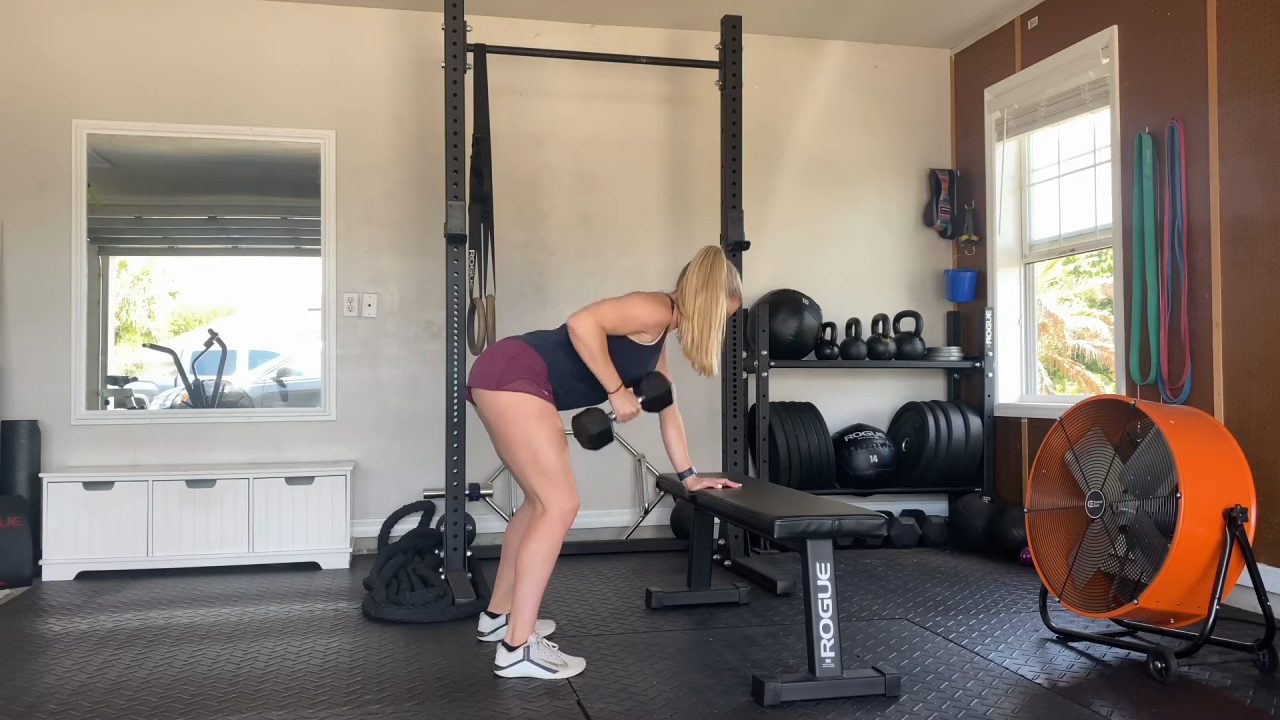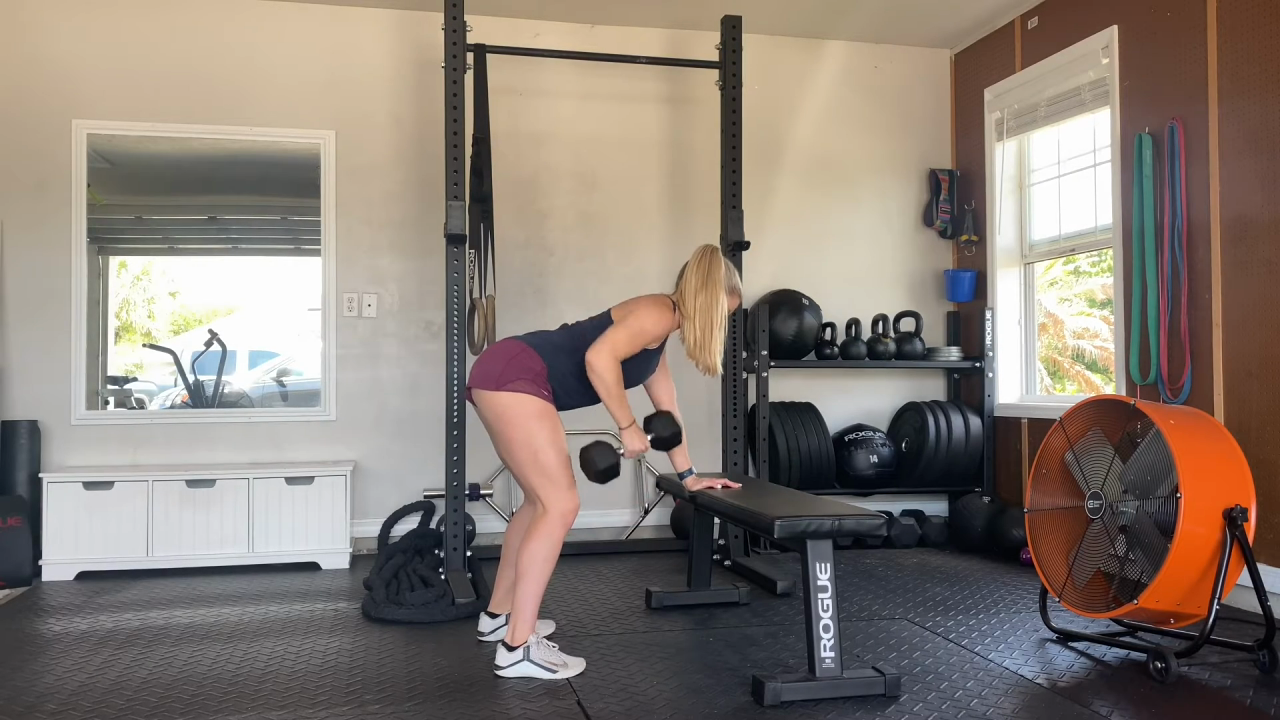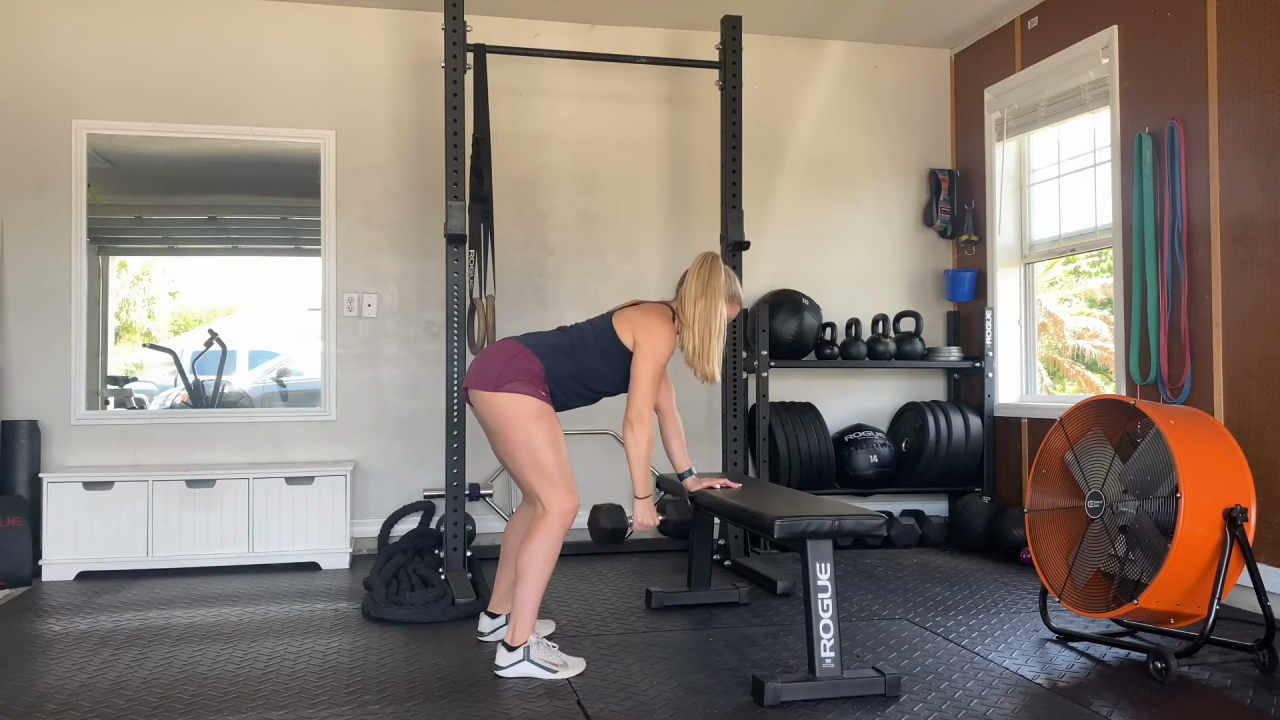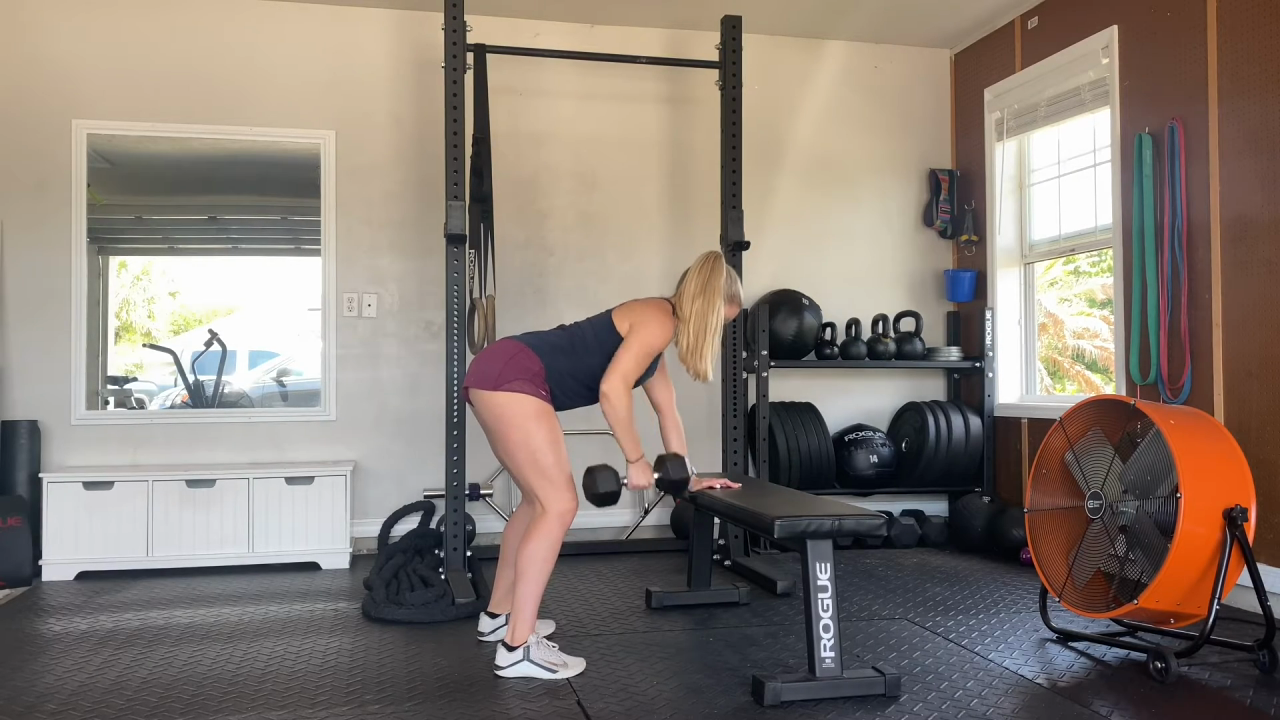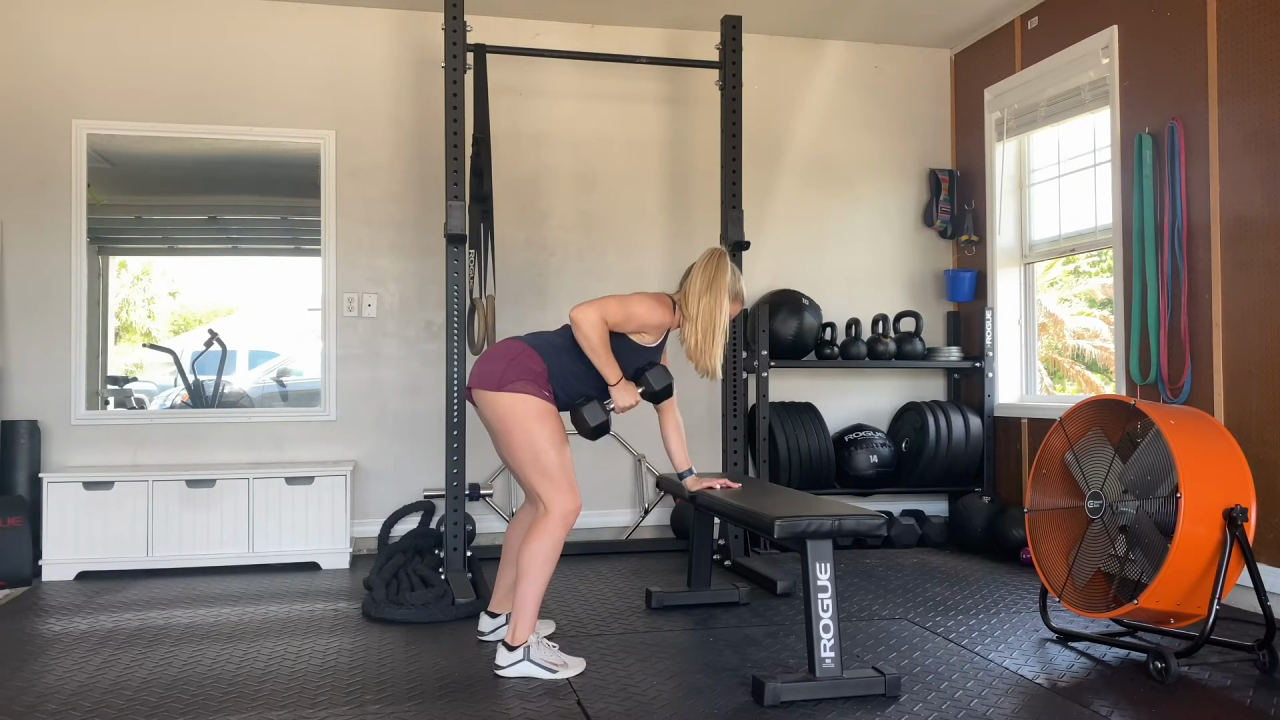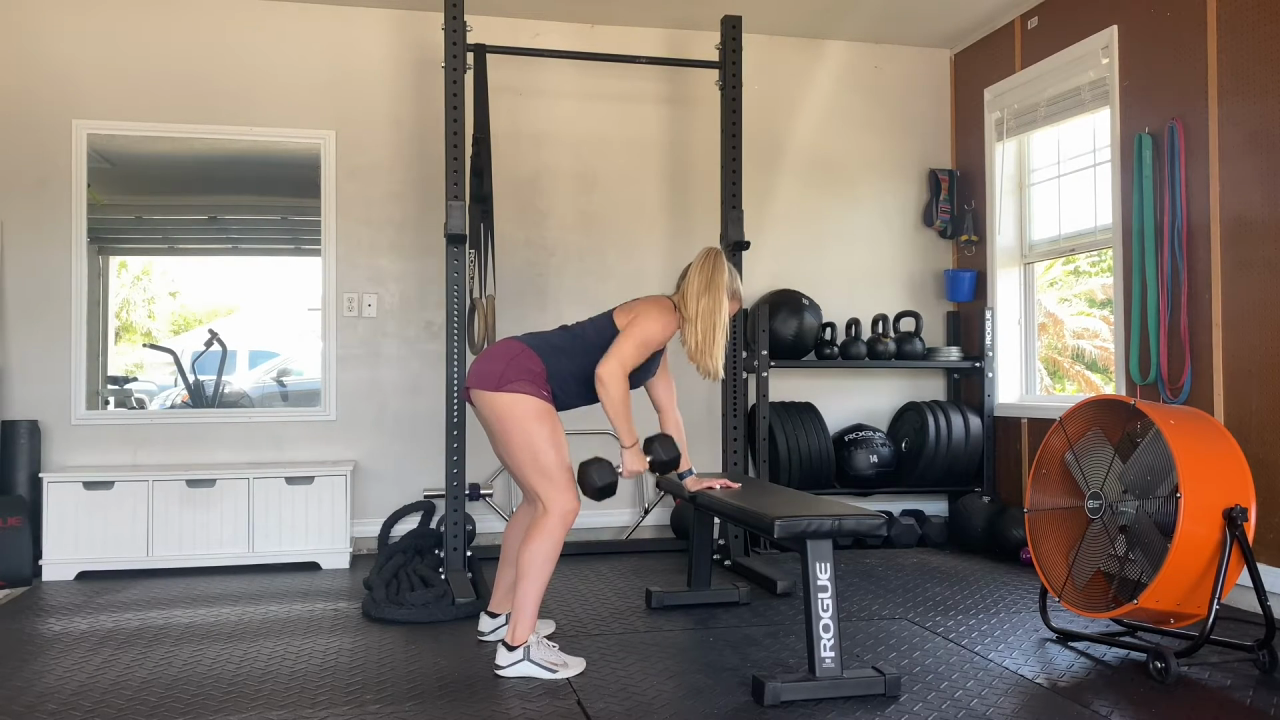
dt=0.3s
person 1, frame 1
left shoulder: (656, 333)
right shoulder: (655, 310)
left elbow: (665, 405)
right elbow: (581, 322)
left wrist: (688, 476)
right wrist: (616, 391)
left hip: (508, 377)
right hip: (514, 374)
left knee: (542, 501)
right knee: (559, 506)
left ankle: (499, 615)
right ankle: (517, 647)
person 1, frame 2
left shoulder: (657, 333)
right shoulder: (658, 313)
left elbow: (666, 404)
right elbow: (599, 358)
left wrist: (687, 476)
right wrist: (628, 428)
left hip: (507, 377)
right hip: (515, 375)
left knee: (543, 501)
right knee: (560, 506)
left ankle: (499, 615)
right ankle: (518, 647)
person 1, frame 3
left shoulder: (654, 326)
right shoulder: (660, 328)
left elbow: (666, 409)
right elbow: (638, 419)
left wrist: (688, 477)
right wrist: (643, 497)
left hip: (502, 375)
right hip: (511, 377)
left knee: (540, 501)
right knee: (560, 506)
left ankle: (498, 615)
right ankle: (518, 647)
person 1, frame 4
left shoulder: (653, 325)
right shoulder: (659, 320)
left elbow: (666, 407)
right elbow: (612, 390)
left wrist: (687, 477)
right wrist: (636, 462)
left hip: (501, 375)
right hip: (511, 377)
left knee: (540, 500)
right knee: (559, 505)
left ankle: (499, 615)
right ankle: (517, 647)
person 1, frame 5
left shoulder: (657, 333)
right shoulder: (657, 310)
left elbow: (666, 404)
right elbow: (583, 315)
left wrist: (688, 476)
right wrist: (618, 384)
left hip: (507, 377)
right hip: (515, 375)
left knee: (543, 501)
right knee: (562, 506)
left ankle: (499, 614)
right ankle: (517, 648)
person 1, frame 6
left shoulder: (656, 331)
right shoulder: (661, 316)
left elbow: (666, 406)
right elbow: (607, 373)
left wrist: (687, 476)
right wrist: (630, 446)
left hip: (504, 376)
right hip: (513, 376)
left knee: (541, 500)
right knee: (561, 506)
left ankle: (499, 614)
right ankle: (518, 647)
